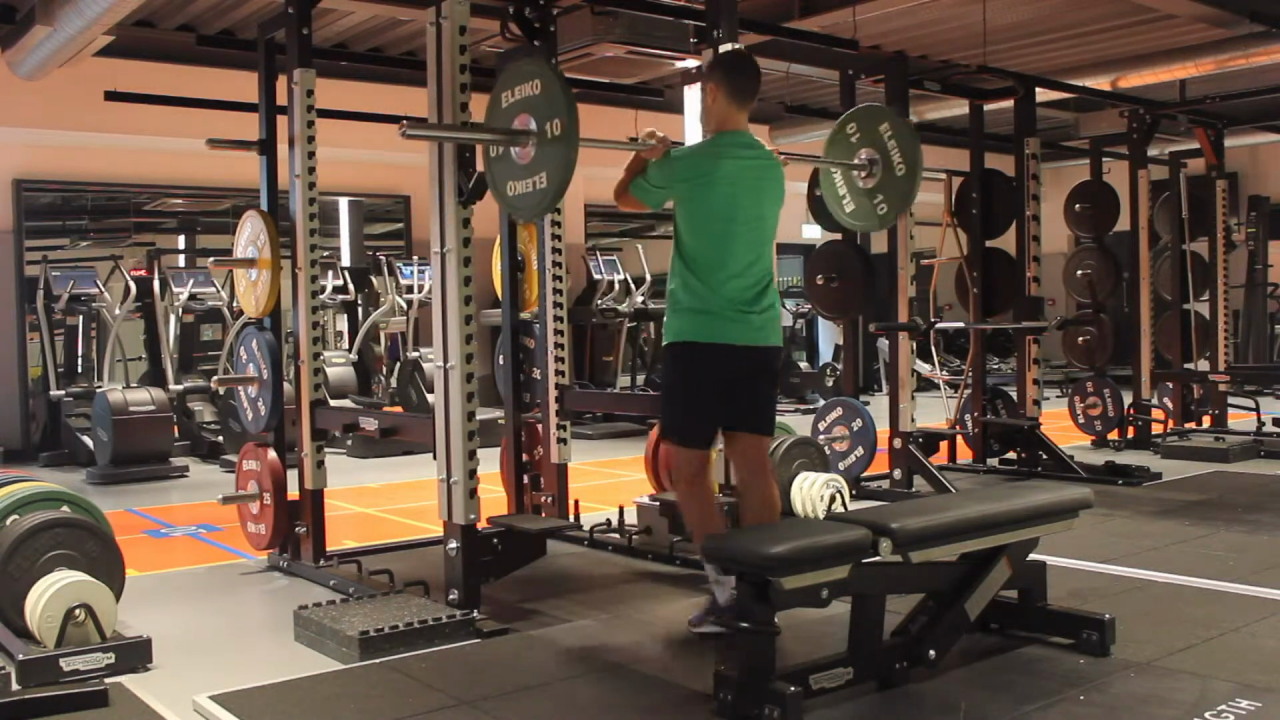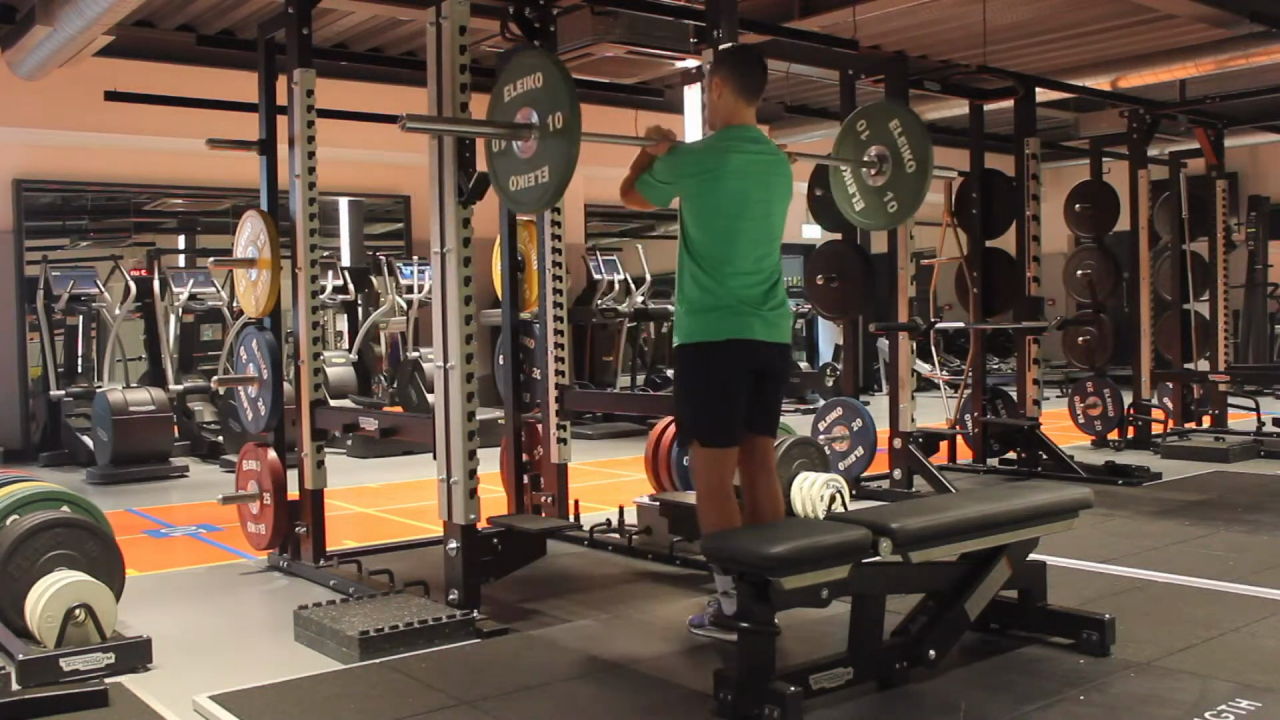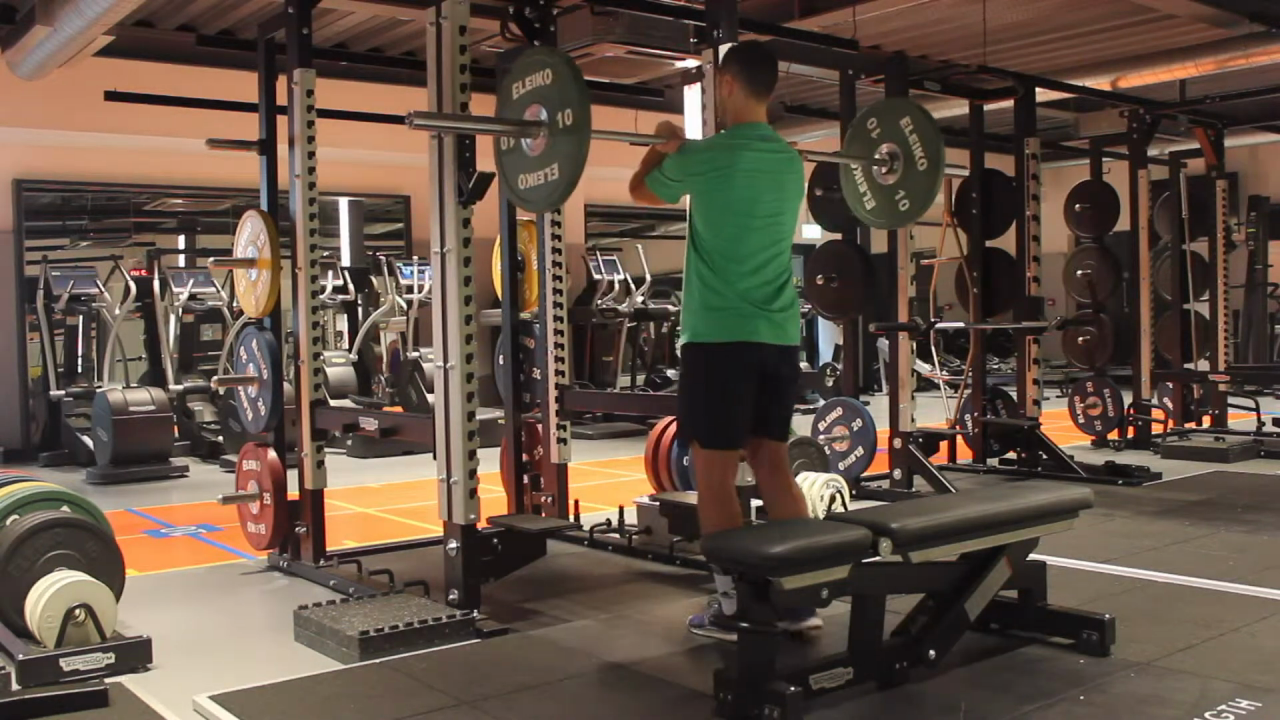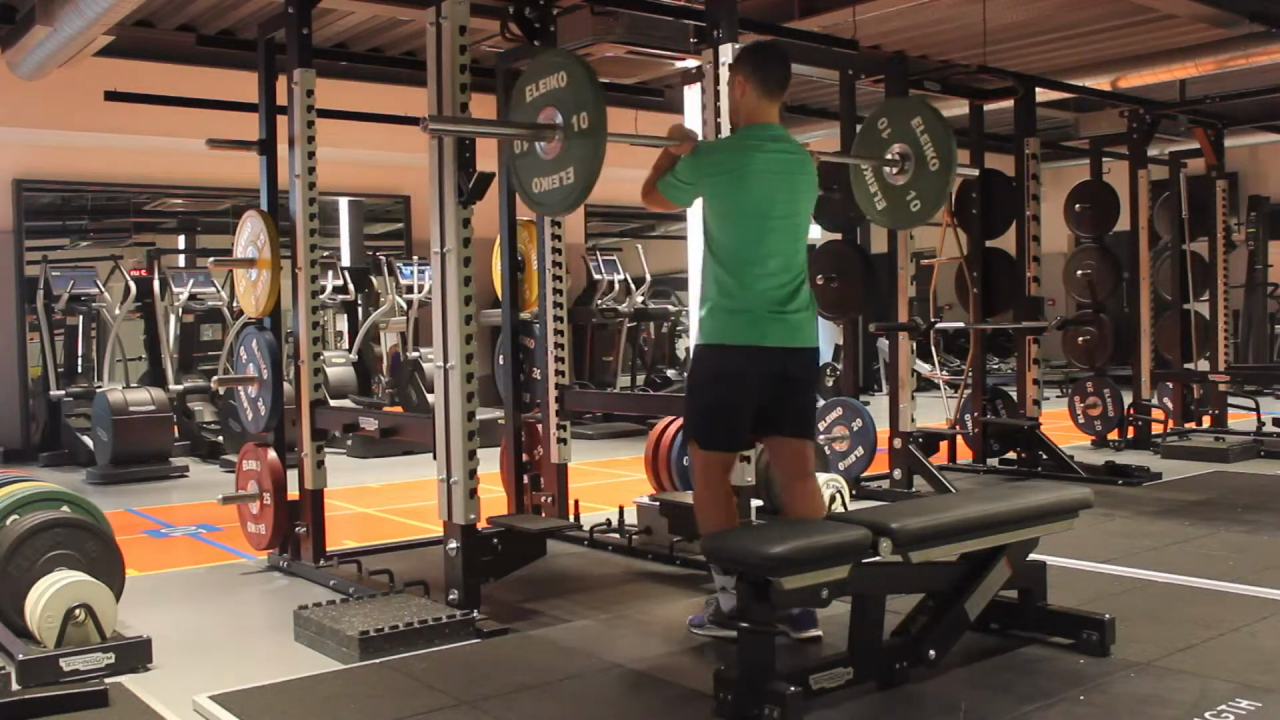
dt=0.2s
person 1, frame 1
left shoulder: (687, 163)
right shoulder: (772, 167)
left elbow: (625, 197)
left wrist: (647, 153)
left hip: (700, 336)
right hip: (762, 338)
left knee: (688, 465)
right knee: (754, 465)
left ankle: (728, 590)
person 1, frame 2
left shoulder: (693, 158)
right shoulder: (780, 163)
left elbow: (631, 194)
left wrist: (653, 147)
left hip: (713, 335)
right hip: (771, 334)
left knee: (713, 472)
right knee: (758, 462)
left ankle: (731, 605)
person 1, frame 3
left shoulder: (703, 156)
right shoulder: (791, 162)
left elbow: (641, 190)
left wrist: (663, 145)
left hip: (719, 337)
right hip: (780, 336)
left knee: (715, 473)
right knee: (773, 466)
left ankle: (731, 606)
person 1, frame 4
left shoulder: (717, 158)
right shoulder: (804, 163)
left elbow: (653, 197)
left wrist: (675, 149)
left hip: (733, 338)
right hip: (796, 339)
left knee: (711, 470)
right knee: (796, 470)
left ankle: (729, 602)
right ankle: (804, 605)
